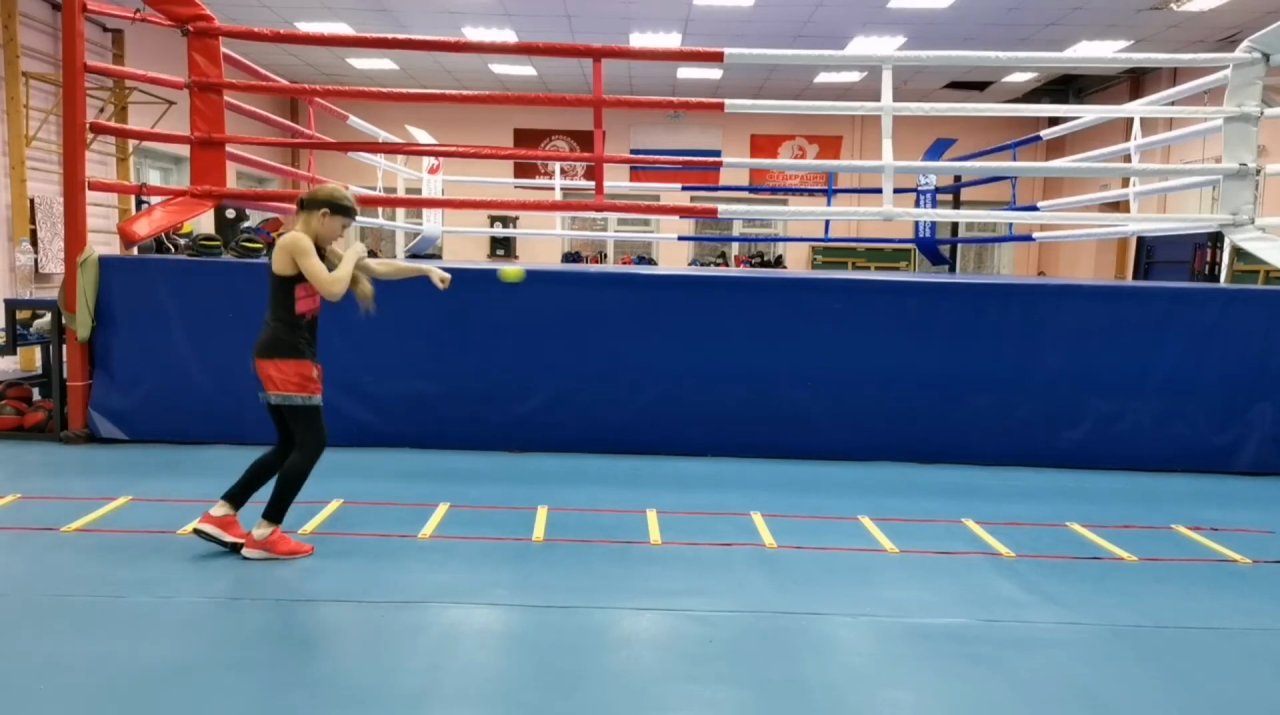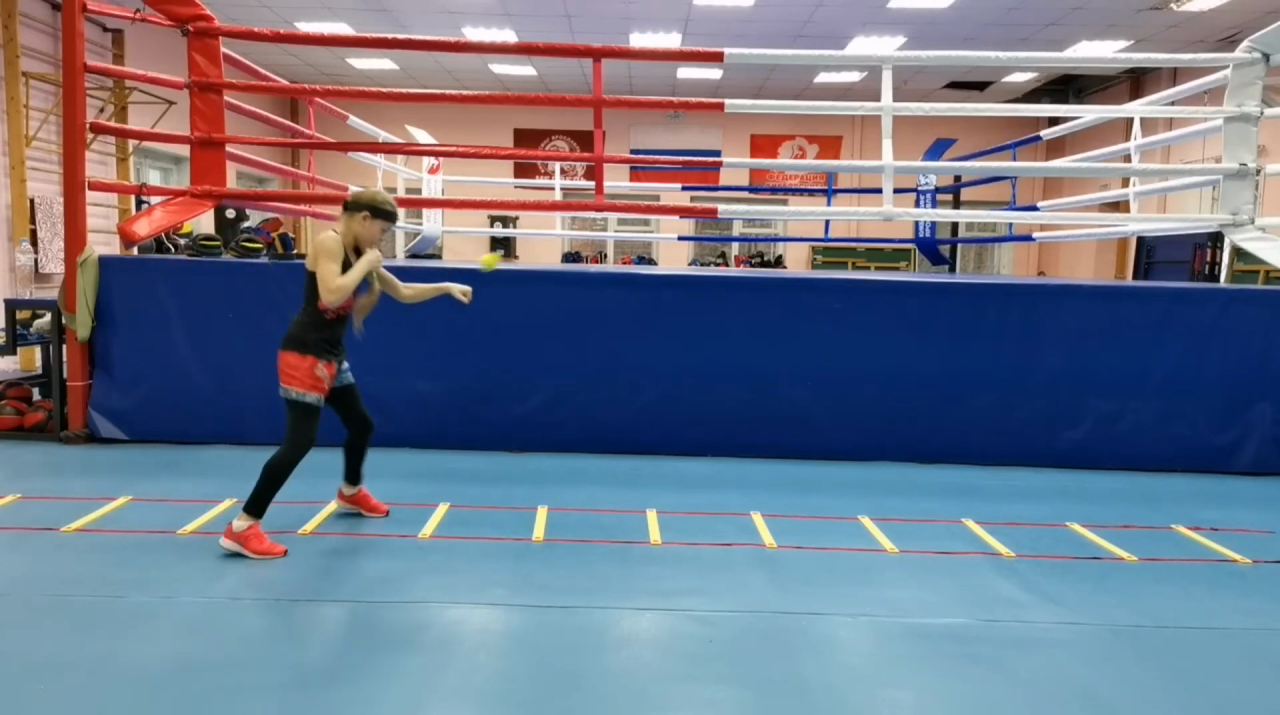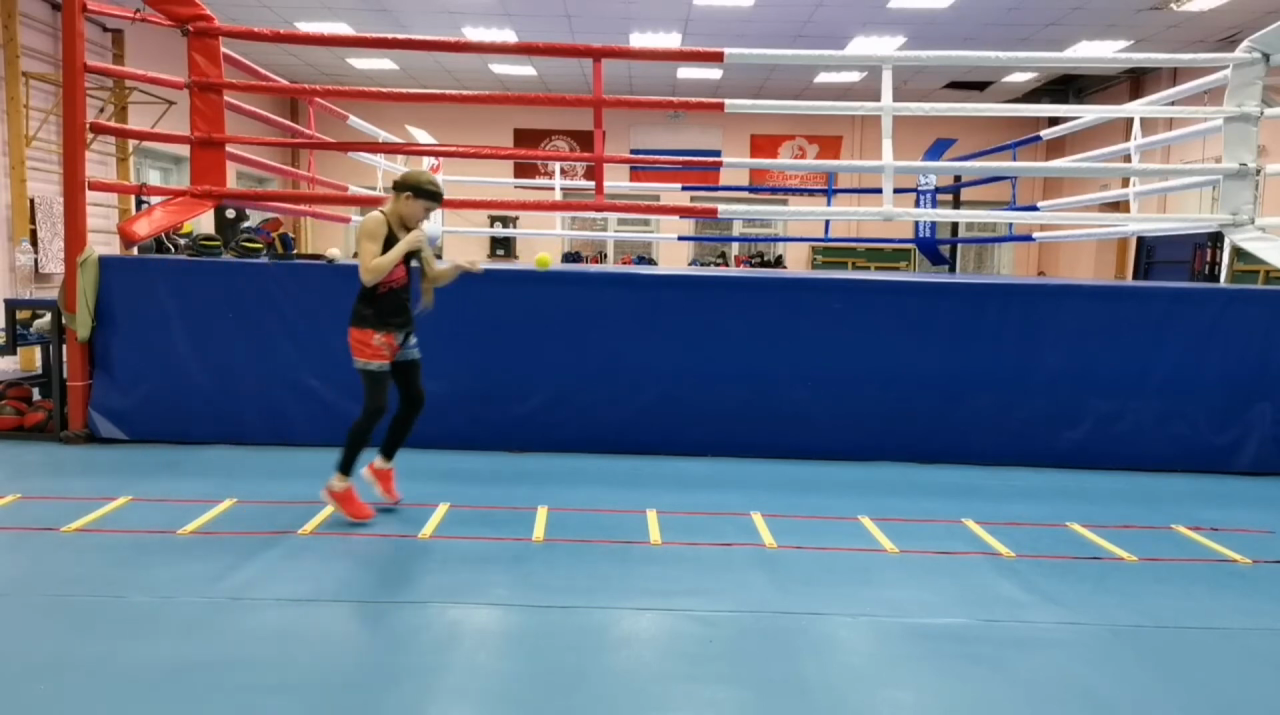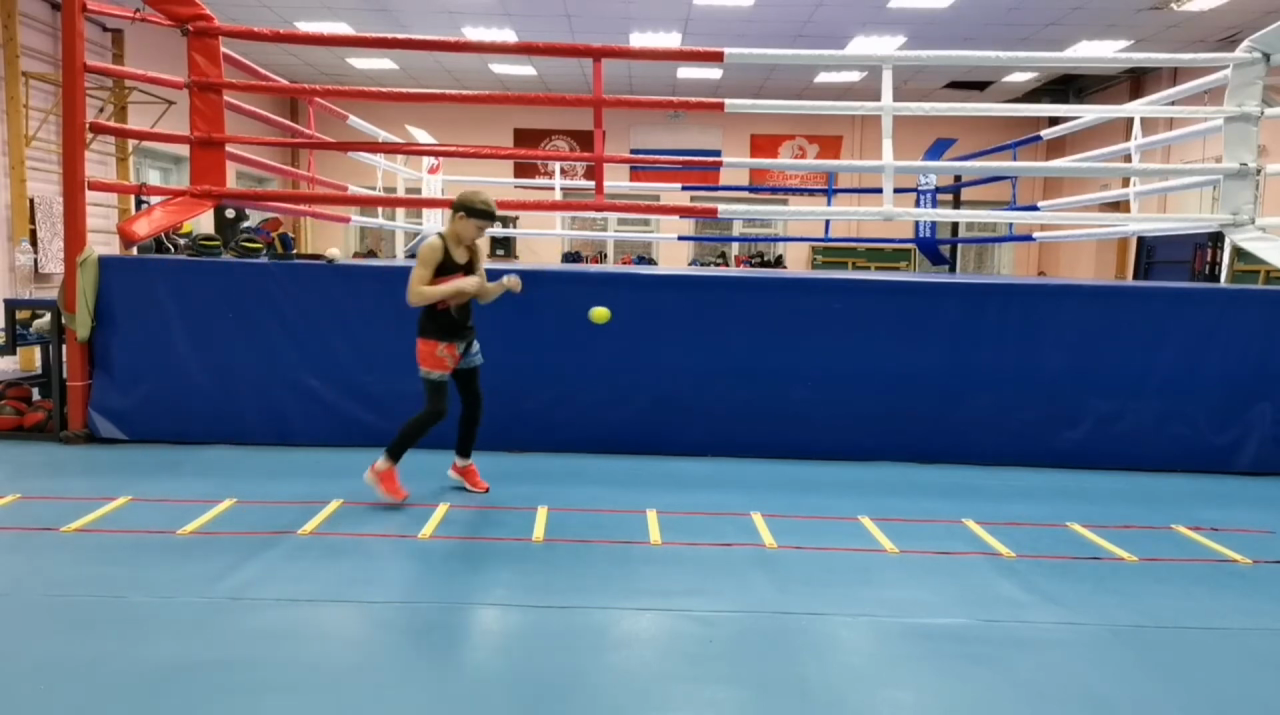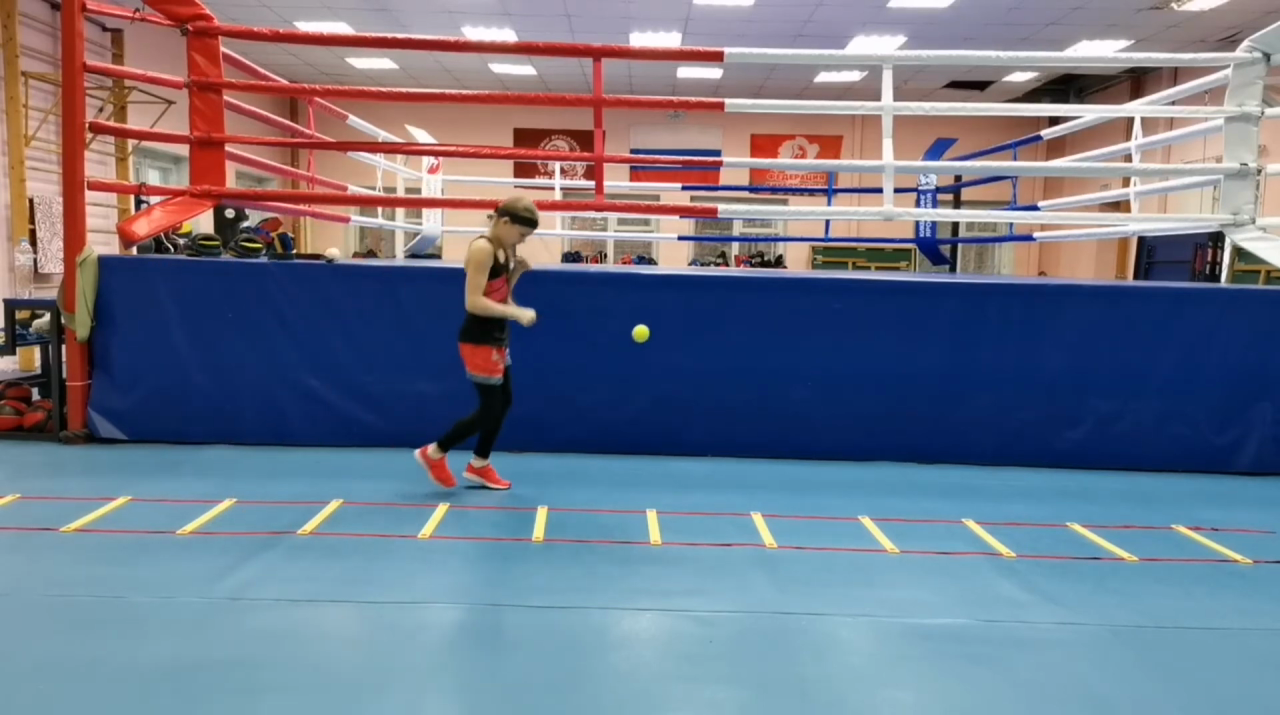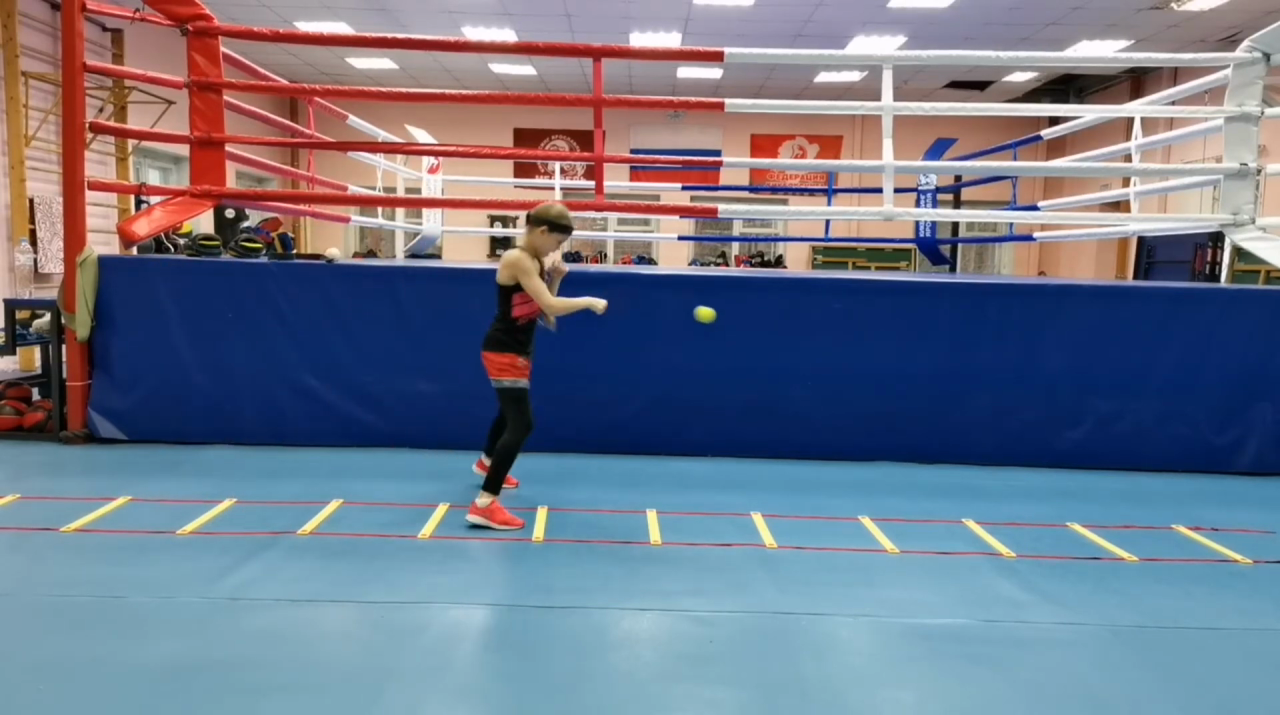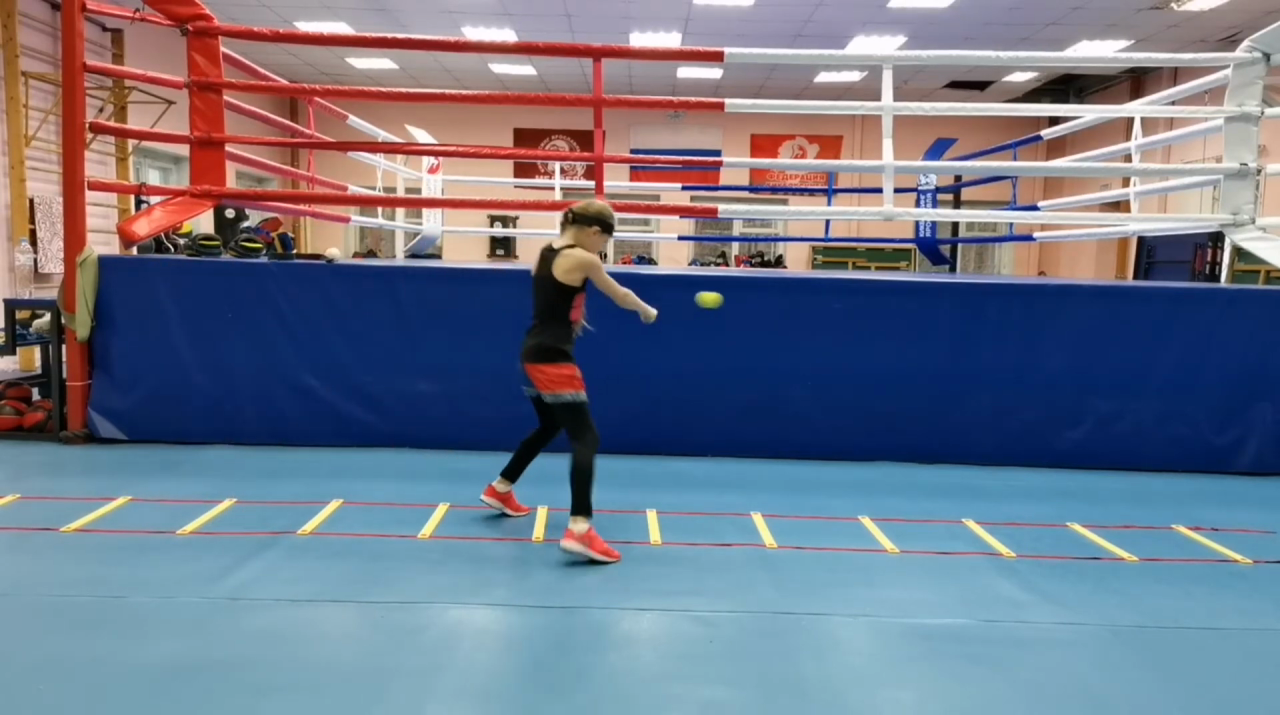
dt=0.3s
person 1, frame 1
left shoulder: (318, 249)
right shoulder: (294, 242)
left elbow: (370, 268)
right elbow: (332, 289)
left wrist: (423, 268)
right wrist: (350, 258)
left hip: (297, 357)
right hip: (285, 358)
left knee: (291, 445)
right knee: (309, 447)
left ankle: (220, 514)
right ankle: (262, 533)
person 1, frame 2
left shoulder: (360, 253)
right shoulder: (328, 242)
left elbow: (402, 293)
right elbow: (331, 295)
left wrist: (446, 287)
right wrist: (366, 264)
left hip: (331, 355)
right hip: (305, 353)
left knee: (362, 426)
right knee: (299, 441)
left ankle: (351, 491)
right ankle: (243, 527)
person 1, frame 3
left shoulder: (411, 231)
right shoulder: (375, 222)
left elbow: (434, 278)
right elbow: (369, 276)
left wrist: (465, 266)
right wrist: (407, 245)
left hip: (400, 327)
right hip: (371, 327)
left knee: (414, 399)
right knee: (375, 405)
left ankle: (381, 466)
right ankle: (341, 484)
person 1, frame 4
left shoulder: (472, 250)
right shoulder: (434, 246)
left elbow: (482, 295)
right elbow: (414, 297)
left wrist: (504, 284)
right wrist: (459, 284)
left hip: (464, 338)
right hip: (436, 339)
left knee: (474, 402)
right knee: (436, 409)
left ankle: (463, 464)
right ankle: (384, 467)
person 1, frame 5
left shoulder: (503, 250)
right shoulder: (481, 249)
right elbow: (475, 304)
left wrist: (516, 272)
right wrist: (518, 314)
left hip: (495, 339)
right hip: (480, 341)
left knee: (502, 401)
right knee: (487, 411)
left ankle: (479, 465)
right ankle: (433, 452)
person 1, frame 6
left shoulder: (535, 259)
right shoulder: (517, 259)
left elbow: (543, 308)
right elbow: (549, 307)
left wrist: (555, 278)
right wrist: (589, 301)
left hip: (518, 351)
right hip: (503, 352)
left knee: (512, 415)
right knee: (521, 424)
left ankle: (487, 463)
right ankle: (484, 503)
person 1, frame 7
left shoulder: (546, 253)
right shoulder: (582, 259)
right elbow: (623, 298)
right wrist: (647, 310)
left hip: (535, 354)
right hip: (552, 359)
left knee: (548, 429)
right knee: (585, 438)
left ankle: (500, 489)
right ankle: (580, 528)
